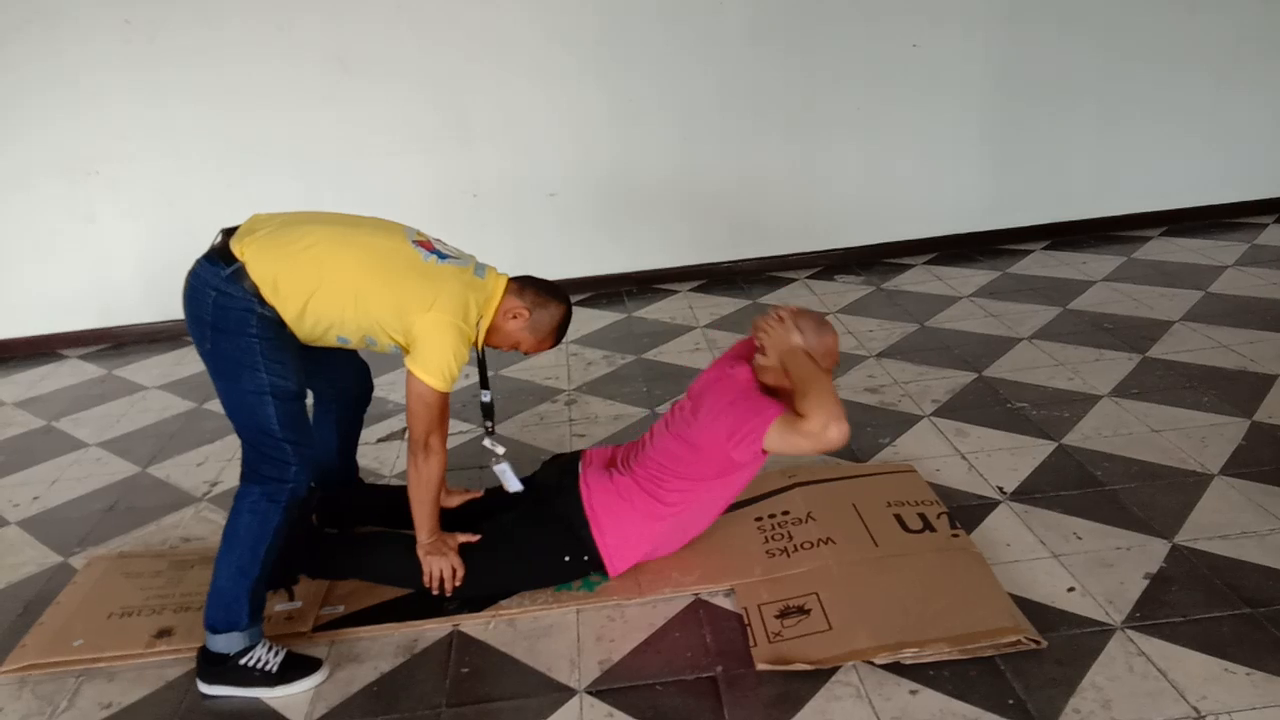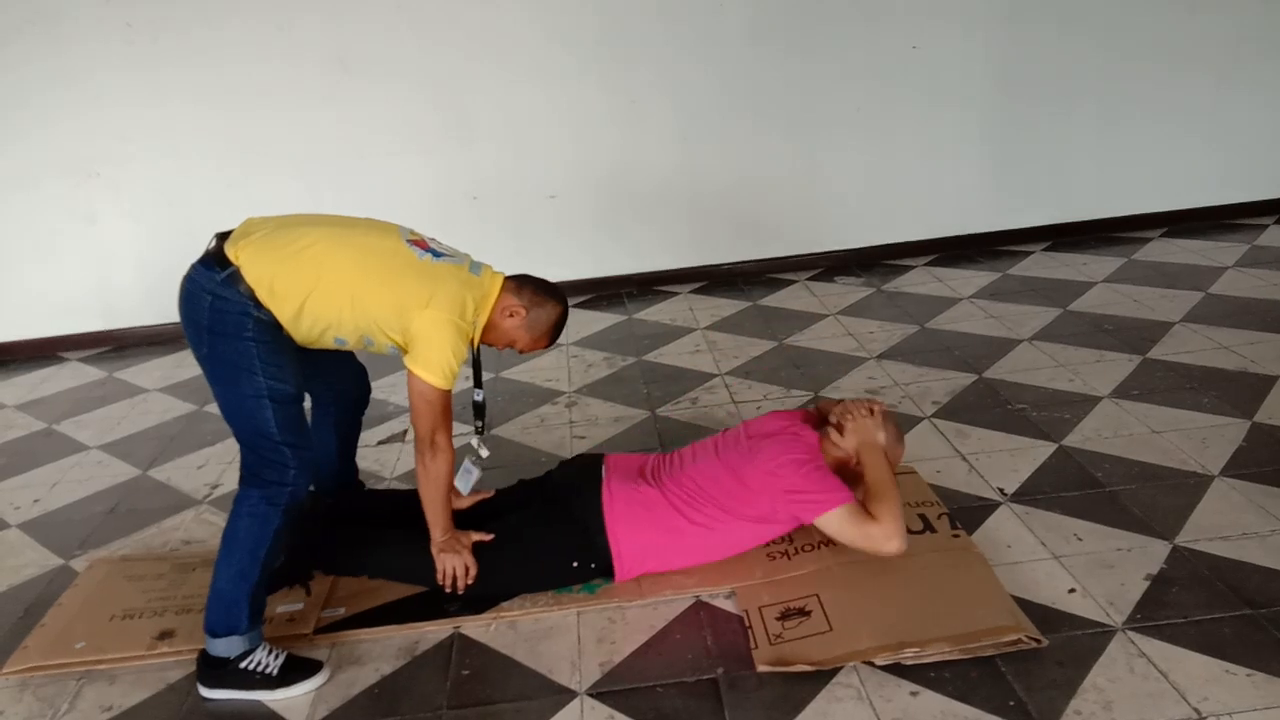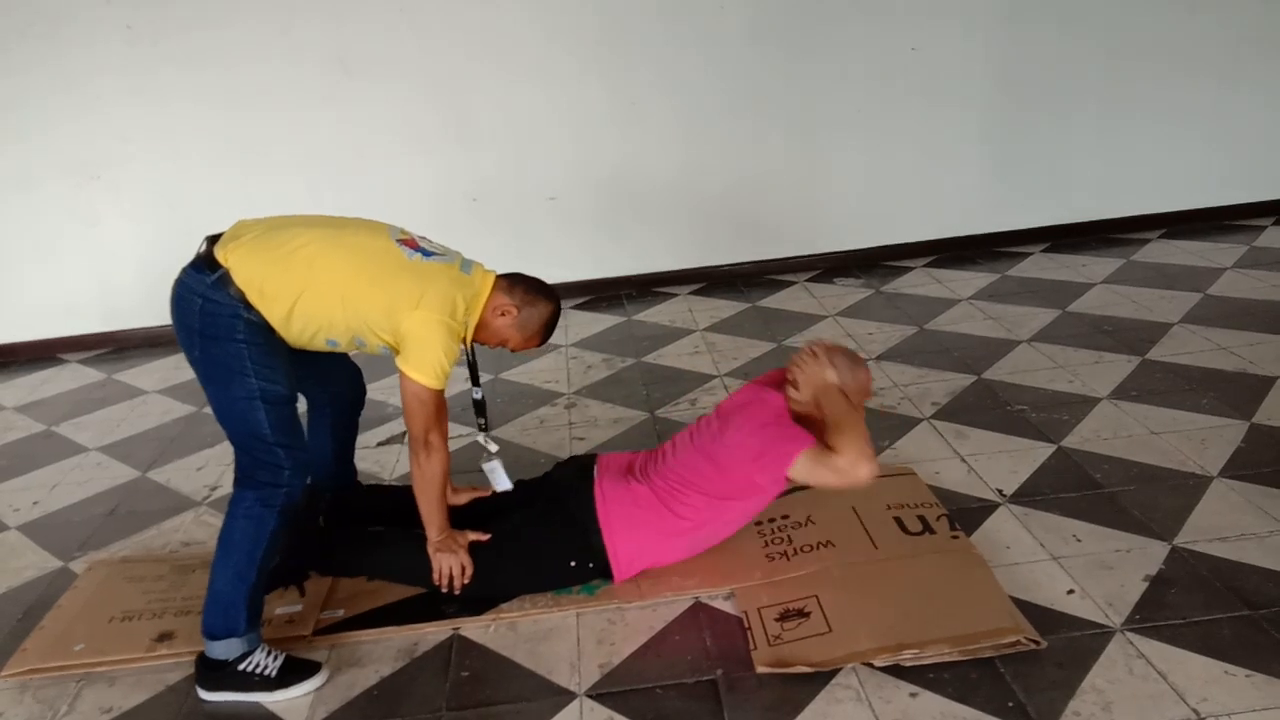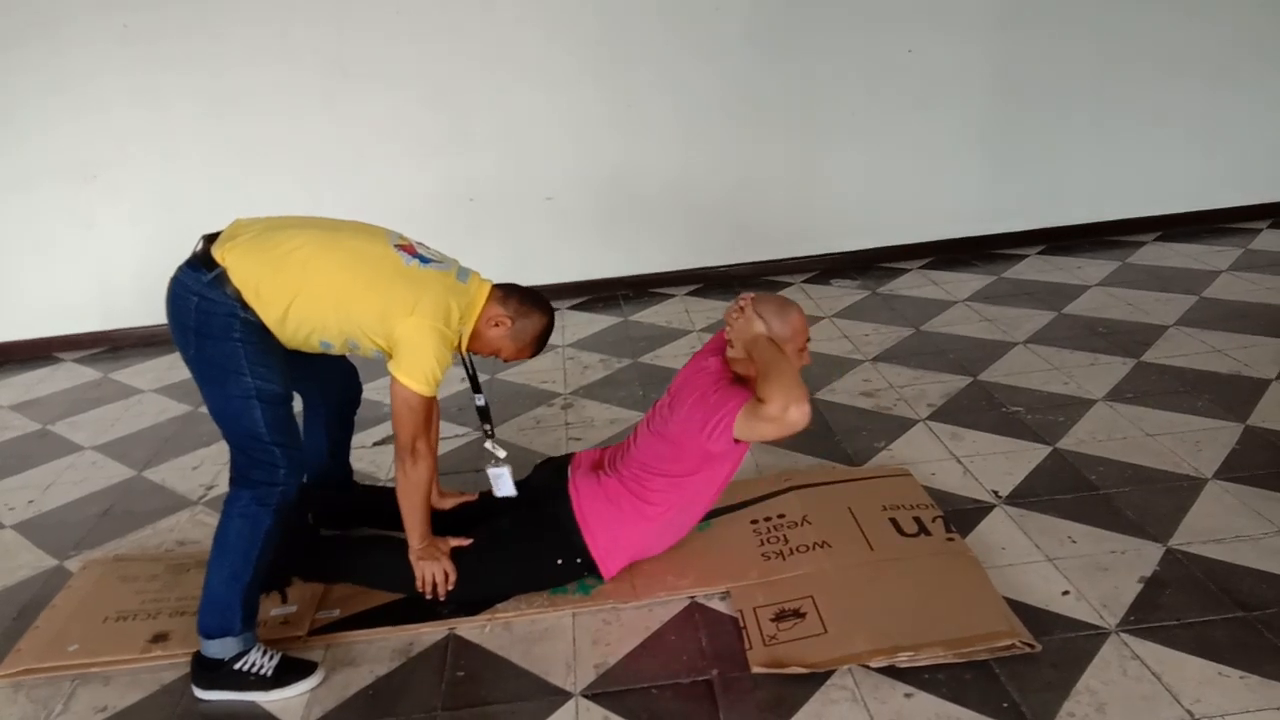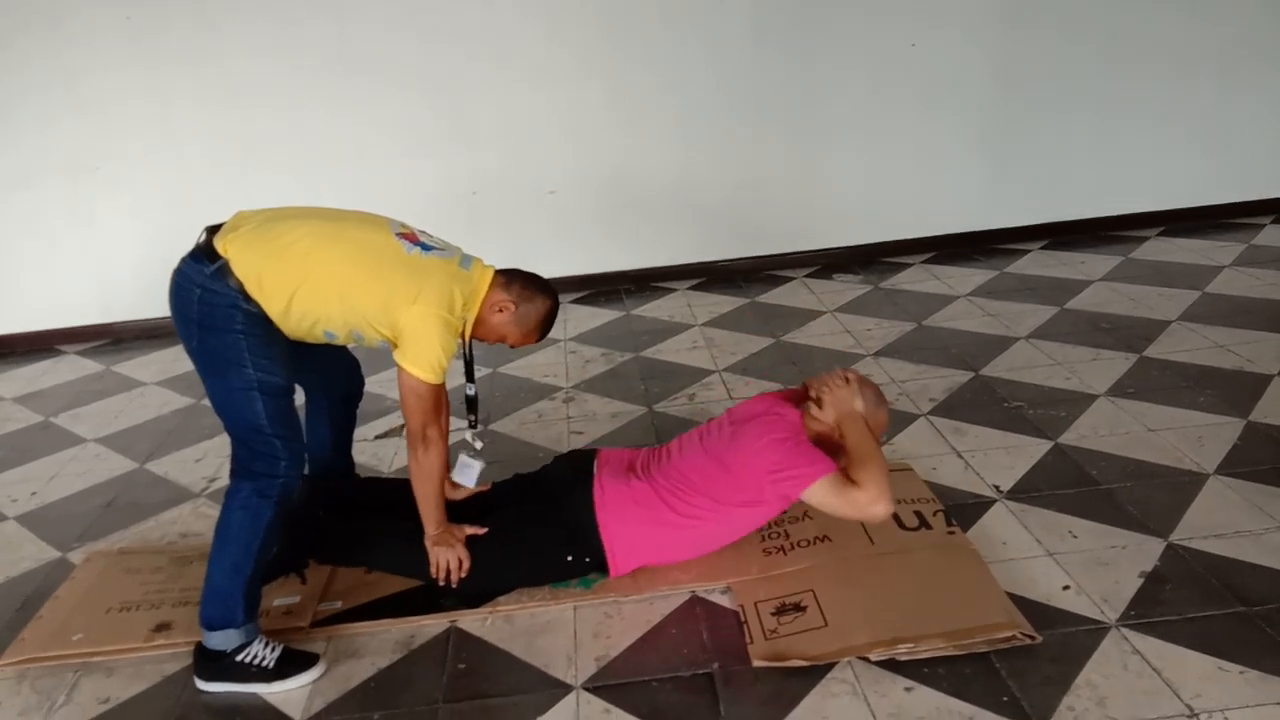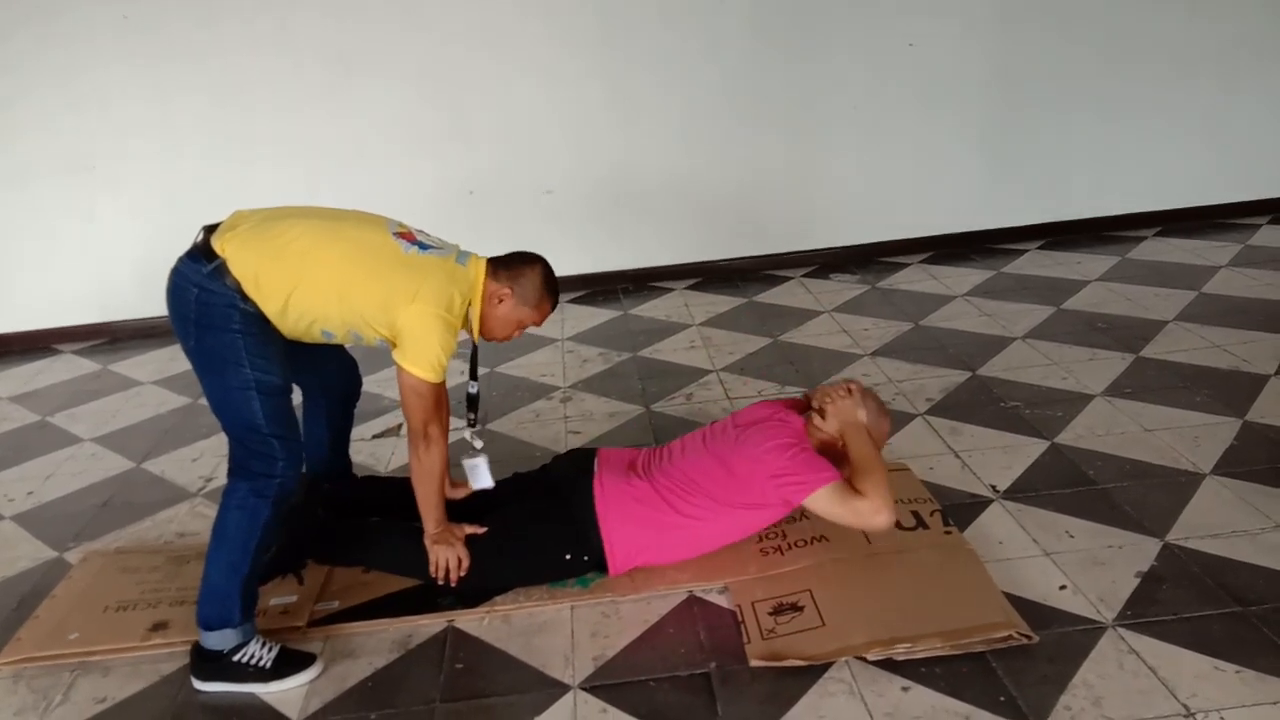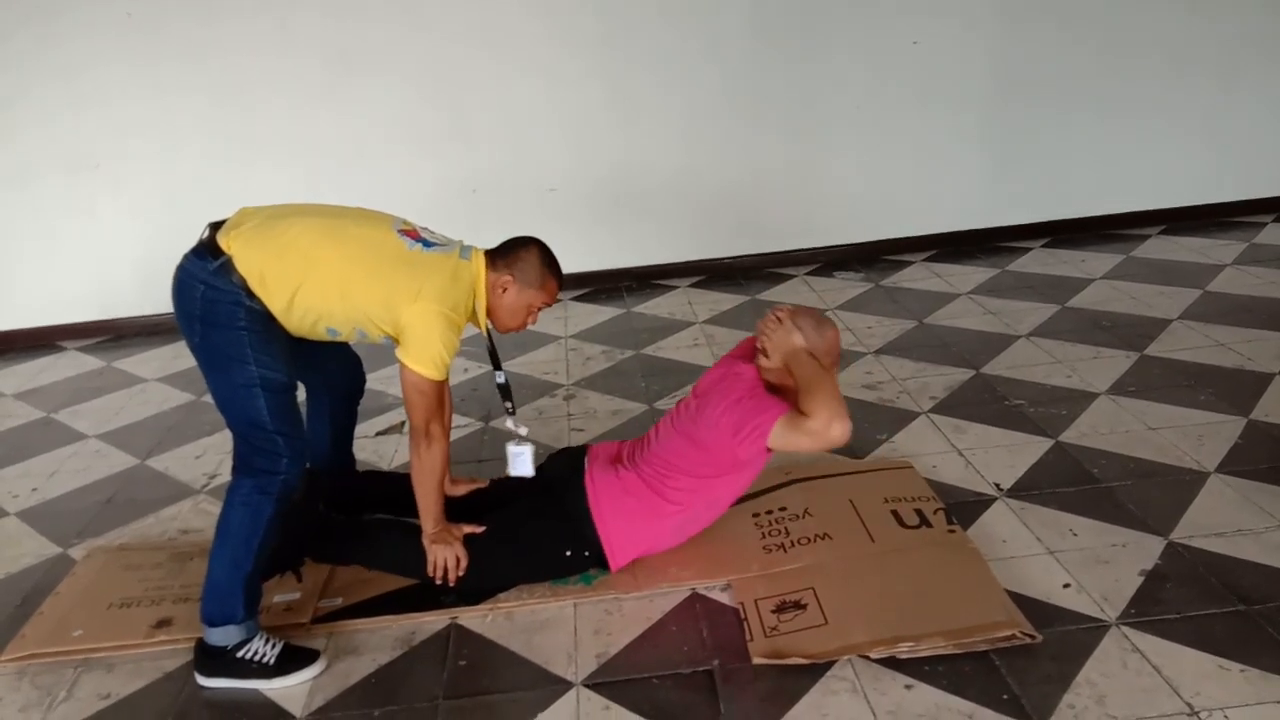
dt=0.3s
person 1, frame 1
left shoulder: (741, 365)
right shoulder: (743, 411)
left elbow: (766, 343)
right elbow: (830, 429)
right wrist: (794, 352)
left hip: (574, 481)
right hip: (576, 536)
left knee: (447, 516)
left ankle: (322, 505)
right ankle: (298, 552)
person 1, frame 2
left shoulder: (797, 422)
right shoulder: (801, 470)
right elbow: (888, 536)
left wrist: (841, 419)
right wrist: (870, 449)
left hip: (595, 482)
right hip: (593, 539)
left knee: (457, 521)
left ankle: (322, 512)
right ankle: (309, 547)
person 1, frame 3
left shoulder: (771, 392)
right shoulder: (774, 436)
left elbow: (800, 378)
right elbow: (857, 466)
right wrist: (832, 396)
left hip: (589, 484)
right hip: (590, 542)
left knee: (459, 519)
left ankle: (327, 507)
right ankle: (305, 550)
person 1, frame 4
left shoulder: (718, 354)
right shoulder: (720, 402)
right elbow: (791, 412)
right wrist: (757, 338)
left hip: (570, 483)
right hip: (573, 538)
left knee: (445, 521)
left ankle: (314, 504)
right ankle: (290, 553)
person 1, frame 5
left shoulder: (778, 406)
right shoulder: (786, 450)
right elbow: (873, 501)
left wrist: (827, 395)
right wrist: (852, 419)
left hip: (586, 478)
right hip: (585, 533)
left knee: (455, 514)
left ankle: (322, 501)
right ankle: (305, 536)
person 1, frame 6
left shoulder: (781, 414)
right shoulder: (789, 455)
left elbow: (811, 402)
right elbow: (877, 511)
left wrist: (828, 405)
right wrist: (856, 429)
left hip: (590, 477)
right hip: (588, 534)
left knee: (455, 511)
left ankle: (325, 501)
right ankle: (310, 535)
person 1, frame 7
left shoulder: (744, 361)
right shoulder: (751, 407)
left elbow: (772, 340)
right elbow: (833, 428)
right wrist: (797, 355)
left hip: (581, 474)
right hip: (585, 530)
left knee: (456, 508)
left ankle: (323, 497)
right ankle: (304, 535)
person 2, frame 1
left shoulder: (470, 283)
right shoulder: (449, 320)
left elbow: (432, 405)
right elbow: (426, 443)
left wrist: (437, 492)
right wrist: (429, 540)
left hip: (256, 266)
right hip: (233, 300)
left knee: (346, 385)
right knee: (283, 469)
right ankle: (229, 649)
person 2, frame 2
left shoulder: (466, 283)
right shoulder: (446, 318)
left elbow: (436, 402)
right elbow: (432, 441)
left wrist: (443, 492)
right wrist: (443, 538)
left hip: (250, 272)
right hip: (231, 304)
left knee: (344, 389)
right knee: (283, 471)
right ankle: (229, 651)
person 2, frame 3
left shoulder: (458, 280)
right shoulder: (438, 317)
left elbow: (431, 399)
right elbow: (426, 440)
left wrist: (444, 491)
right wrist: (439, 536)
left hip: (244, 273)
right hip: (221, 306)
left knee: (340, 390)
right knee: (277, 473)
right ankle: (227, 654)
person 2, frame 4
left shoulder: (453, 289)
right shoulder: (430, 324)
left elbow: (424, 404)
right elbow: (412, 447)
left wrist: (432, 493)
right wrist: (421, 545)
left hip: (241, 274)
right hip: (218, 303)
left knee: (335, 390)
right knee: (273, 471)
right ankle: (224, 653)
person 2, frame 5
left shoulder: (456, 275)
right shoulder: (435, 312)
left elbow: (433, 394)
right elbow: (423, 435)
left wrist: (441, 484)
right wrist: (436, 530)
left hip: (245, 262)
right hip: (219, 296)
left knee: (338, 382)
right knee: (274, 464)
right ankle: (226, 645)
person 2, frame 6
left shoulder: (452, 273)
right shoulder: (433, 310)
left elbow: (433, 395)
right elbow: (425, 432)
left wrist: (441, 485)
right wrist: (436, 529)
left hip: (241, 265)
right hip: (216, 295)
left knee: (335, 382)
right knee: (272, 464)
right ankle: (222, 645)
person 2, frame 7
left shoulder: (456, 268)
right shoulder: (438, 305)
left elbow: (436, 388)
right elbow: (425, 431)
left wrist: (443, 480)
right wrist: (433, 529)
left hip: (251, 261)
right hip: (222, 293)
left knee: (339, 380)
right knee: (276, 460)
right ankle: (226, 640)
